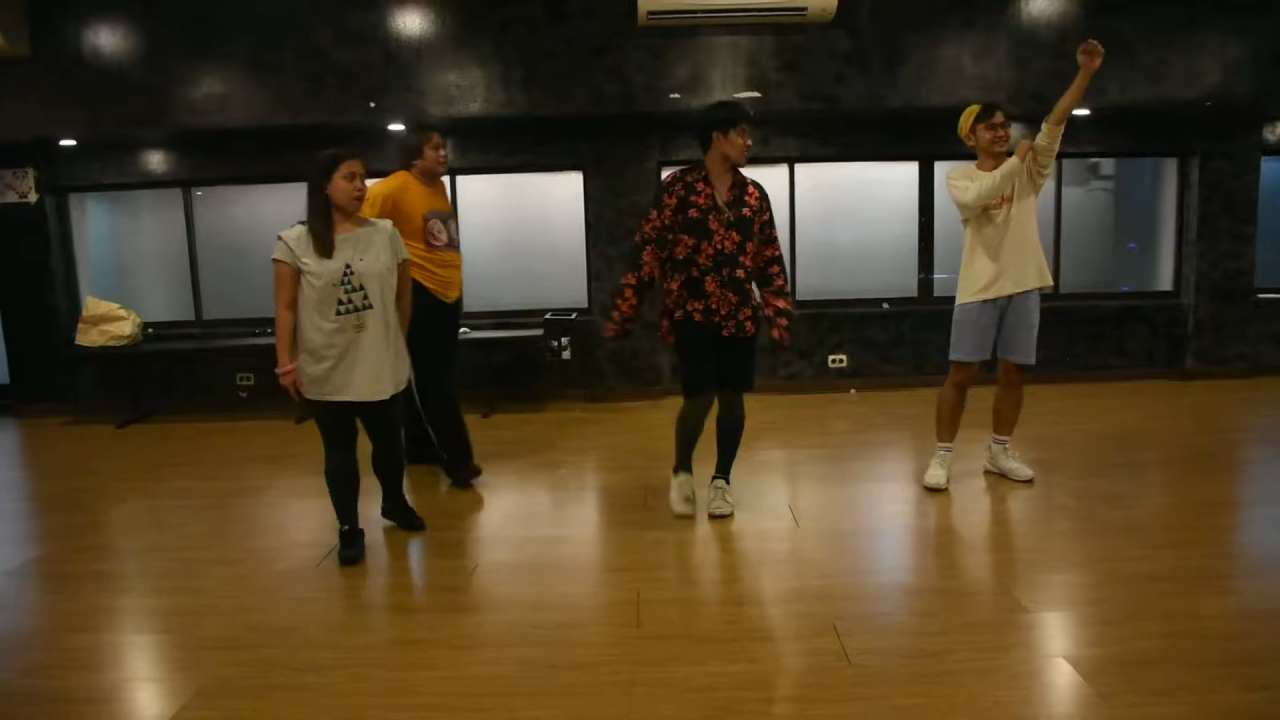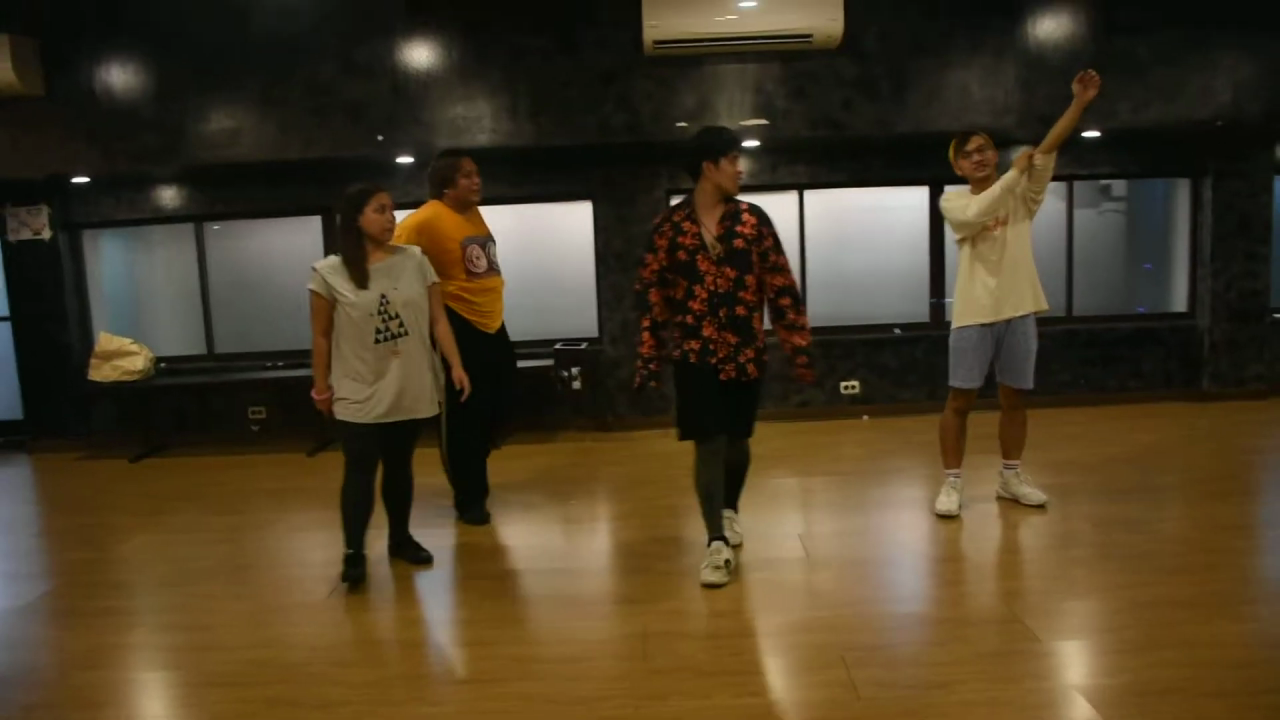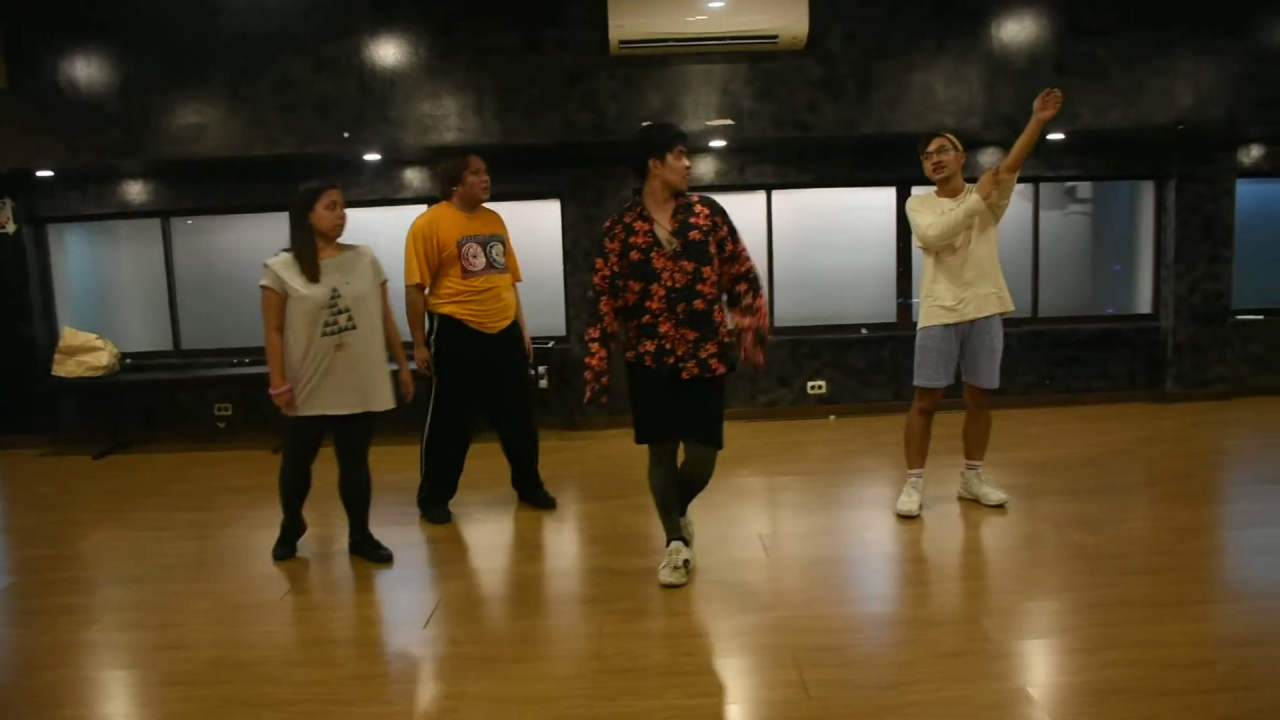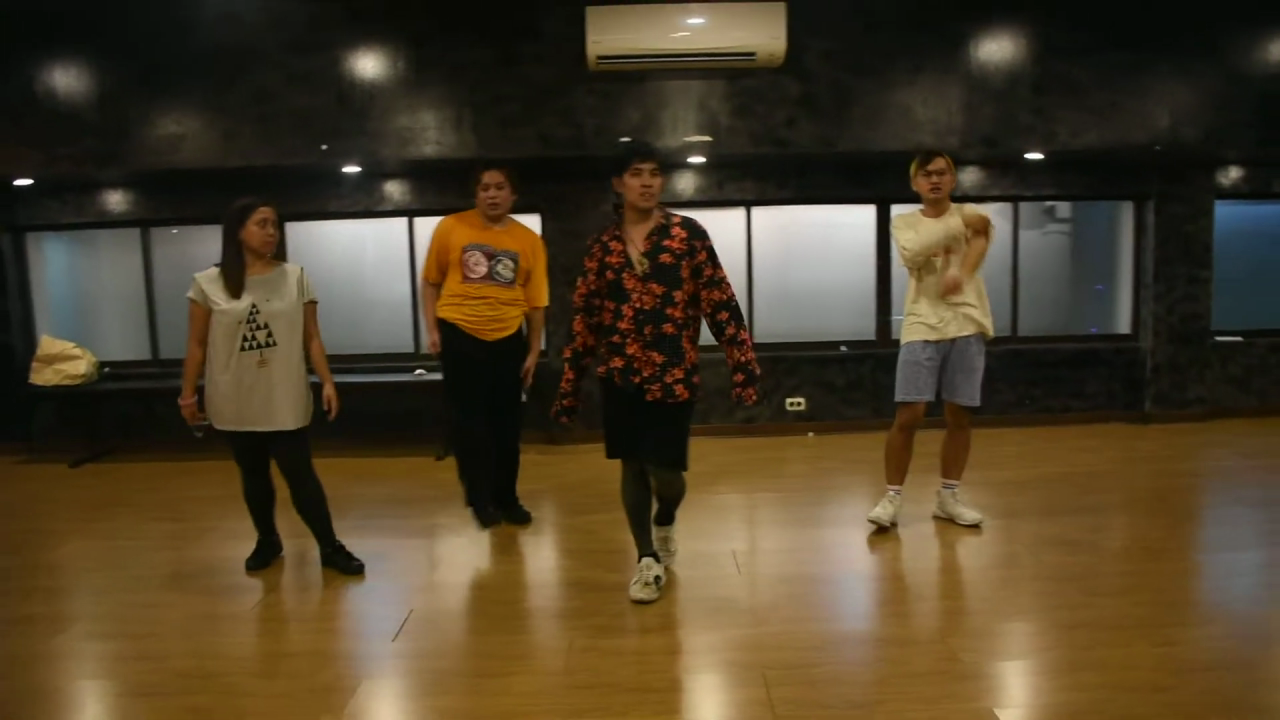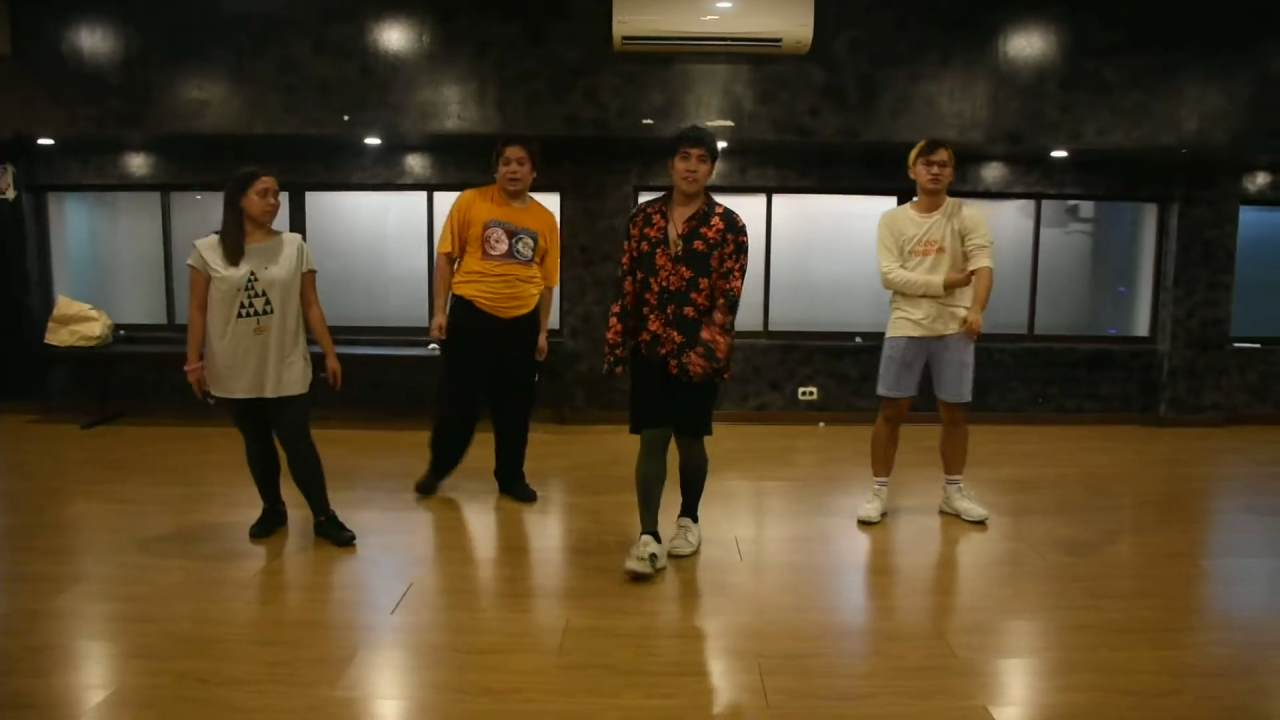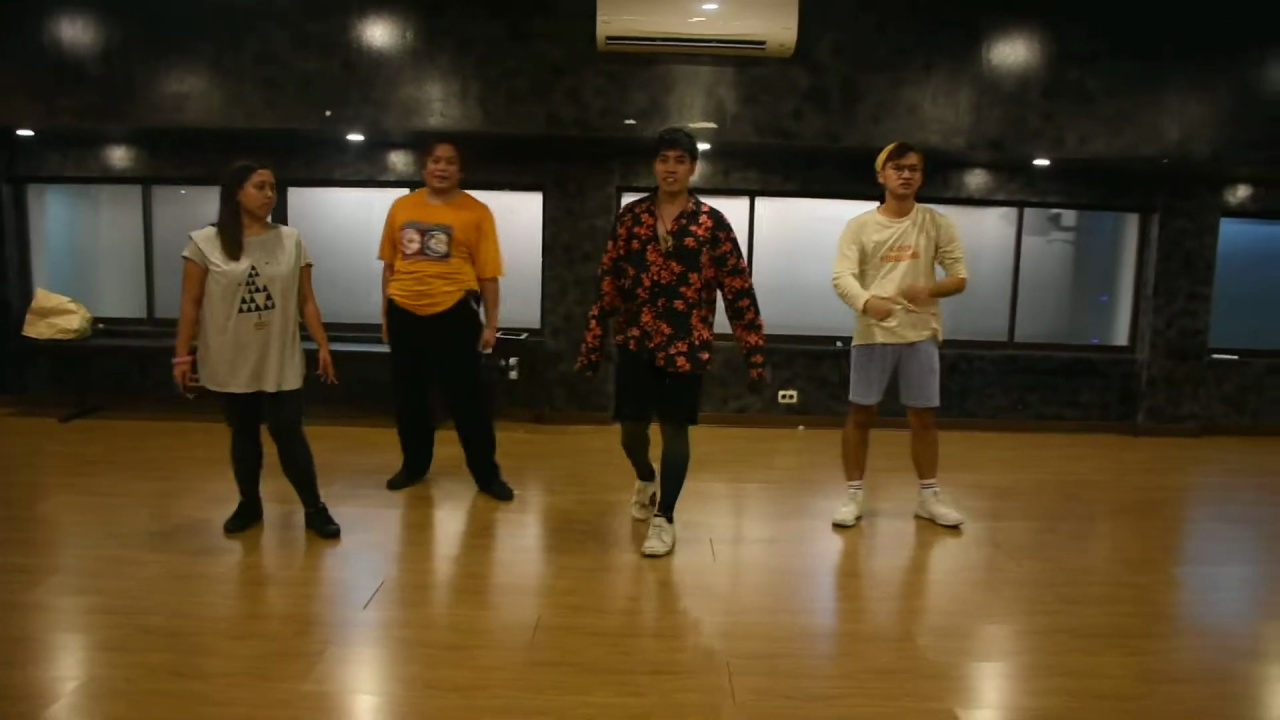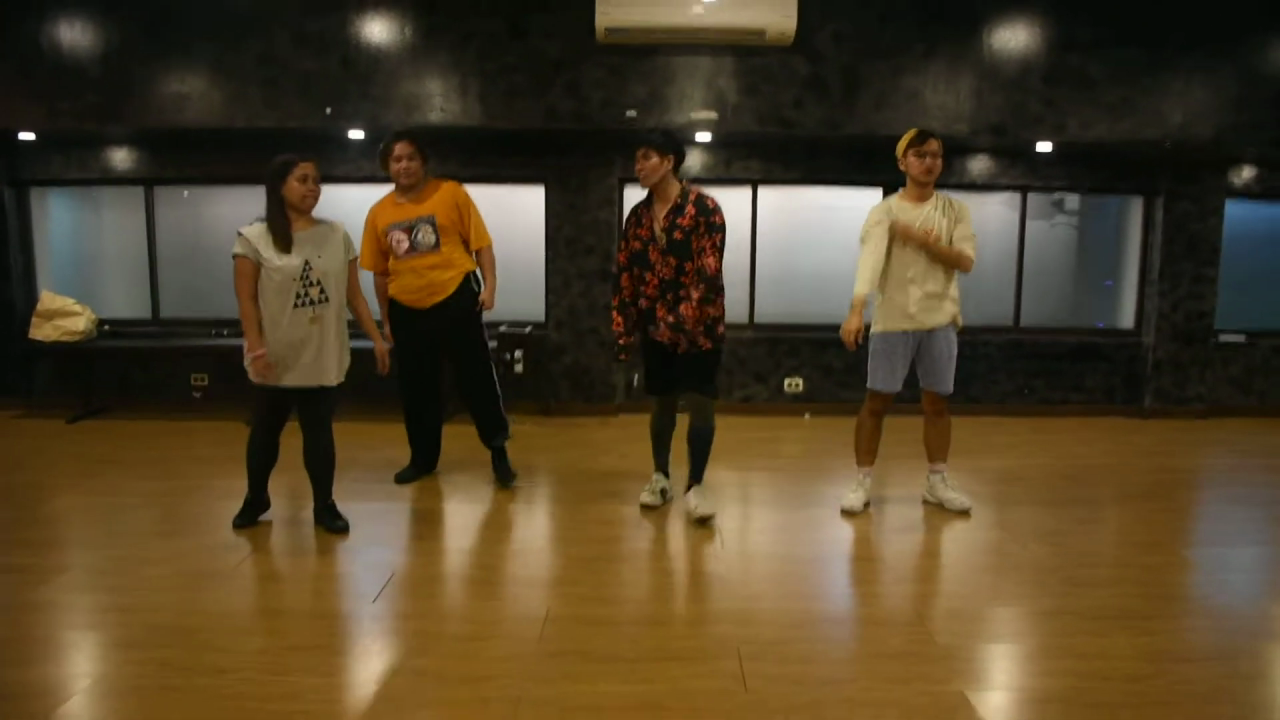
dt=0.5s
person 1, frame 1
left shoulder: (754, 195)
right shoulder: (679, 187)
left elbow: (769, 260)
right elbow: (650, 250)
left wrist: (779, 313)
right wrist: (625, 308)
left hip: (738, 315)
right hip: (692, 313)
left knee: (731, 398)
right knee: (698, 399)
left ankle: (721, 481)
right ankle: (681, 470)
person 1, frame 2
left shoulder: (754, 220)
right shoulder: (669, 225)
left elbow: (781, 287)
right elbow: (653, 292)
left wrist: (798, 347)
right wrist: (649, 354)
left hip: (744, 353)
right hip: (694, 355)
left knee: (736, 441)
right knee: (708, 446)
left ankle: (730, 510)
right ankle: (717, 544)
person 1, frame 3
left shoulder: (709, 213)
right shoulder: (620, 228)
left elbow: (741, 275)
right elbow: (604, 299)
left wrist: (753, 326)
right wrist: (597, 364)
left hip: (704, 356)
right hip: (648, 358)
left knee: (703, 455)
right knee: (661, 450)
left ankle: (679, 510)
right ankle: (675, 543)
person 1, frame 4
left shoulder: (689, 234)
right shoulder: (602, 245)
left elbow: (719, 302)
right elbow: (584, 316)
left wrist: (743, 364)
right wrist: (569, 383)
left hip: (672, 375)
right hip: (619, 375)
left knee: (664, 469)
right knee: (632, 466)
left ankle: (665, 522)
right ankle: (647, 559)
person 1, frame 5
left shoulder: (727, 225)
right shoulder: (645, 215)
left elbow: (728, 295)
right elbow: (629, 283)
left wrist: (708, 349)
right wrist: (616, 337)
left hip: (698, 352)
right hip: (648, 348)
left knee: (689, 439)
right knee: (652, 441)
left ankle: (688, 519)
right ankle: (648, 539)
person 1, frame 6
left shoulder: (712, 223)
right shoulder: (630, 216)
left elbow: (738, 288)
right elbow: (609, 280)
left wrist: (755, 349)
right wrist: (593, 340)
left hip: (685, 344)
right hip: (635, 340)
left knee: (674, 429)
right knee: (632, 426)
left ankle: (663, 517)
right ankle: (646, 479)
person 1, frame 7
left shoulder: (704, 207)
right shoulder: (637, 215)
left elbow: (709, 273)
right elbow: (627, 275)
left wrist: (682, 320)
right wrist: (623, 327)
left hip: (700, 325)
right hip: (656, 325)
left knee: (699, 403)
right knee: (663, 401)
left ankle: (695, 488)
right ankle: (660, 477)
person 2, frame 1
left shoulder: (1029, 173)
right shoulder: (958, 177)
left elbow: (1055, 123)
right elbow: (973, 198)
left wrist: (1085, 72)
right wrist: (1014, 160)
left hip: (1023, 286)
right hip: (978, 289)
left knee: (1012, 374)
right knee: (960, 374)
left ankle: (999, 452)
right ankle: (942, 456)
person 2, frame 2
left shoulder: (1022, 195)
right shoulder: (953, 202)
left elbow: (1047, 150)
right elbow: (976, 214)
left wrist: (1079, 102)
right wrist: (1014, 172)
left hip: (1019, 311)
right hip: (973, 314)
left knee: (1014, 398)
right knee: (960, 399)
left ankle: (1011, 477)
right ankle: (952, 483)
person 2, frame 3
left shoulder: (990, 196)
right shoulder: (918, 205)
left elbow: (1011, 167)
right elbow: (934, 237)
left wrist: (1037, 122)
right wrist: (976, 199)
left hip: (985, 311)
right hip: (940, 313)
left knee: (979, 398)
right knee: (926, 399)
left ankle: (972, 478)
right ankle: (913, 483)
person 2, frame 4
left shoulder: (970, 216)
right shoulder: (903, 222)
left elbow: (980, 240)
right elbow: (913, 252)
left wrist: (962, 275)
right wrist: (959, 224)
left hip: (967, 328)
right hip: (921, 329)
left knee: (959, 416)
right knee: (908, 416)
left ankle: (948, 496)
right ankle: (892, 497)
person 2, frame 5
left shoulder: (967, 216)
right shoulder: (892, 220)
left elbow: (983, 267)
right elbow: (890, 276)
left wrist: (977, 310)
right wrist: (942, 282)
left hip: (954, 328)
right hip: (906, 327)
left knee: (954, 413)
right knee: (891, 411)
left ankle: (954, 492)
right ankle: (879, 492)
person 2, frame 6
left shoulder: (937, 224)
right shoulder: (859, 226)
left elbow: (960, 277)
right elbow: (841, 277)
left wrist: (928, 291)
right wrist: (867, 301)
left hip: (921, 334)
right hip: (873, 335)
left knee: (923, 417)
right knee: (860, 415)
left ankle: (928, 497)
right ankle: (853, 496)
person 2, frame 7
left shoulder: (955, 210)
right shoulder: (884, 211)
left elbow: (965, 262)
right elbow: (870, 261)
left wrist: (923, 240)
right wrist: (856, 311)
left hip: (940, 320)
right hip: (893, 320)
left knee: (937, 402)
right knee: (877, 401)
left ankle: (937, 481)
right ankle: (863, 481)
person 3, frame 1
left shoulder: (386, 234)
right shoulder: (295, 243)
left elbow: (402, 297)
right elbow: (286, 309)
left wrist: (398, 349)
right wrist: (286, 362)
left hip: (379, 364)
right hip: (325, 368)
left knee: (389, 440)
right knee: (339, 449)
left ankle: (395, 502)
right ankle: (349, 530)
person 3, frame 2
left shoulder: (414, 261)
right shoulder: (329, 273)
left elbow: (437, 318)
right elbow: (321, 335)
left wrist: (456, 366)
right wrist: (321, 388)
left hip: (410, 388)
right hip: (358, 394)
left knee: (400, 466)
right knee: (359, 471)
left ankle: (400, 538)
right ankle: (354, 554)
person 3, frame 3
left shoulder: (364, 260)
right shoulder: (280, 269)
left elbow: (385, 319)
right elbow: (274, 332)
left wrist: (403, 365)
right wrist: (278, 383)
left hip: (360, 385)
right hip: (309, 388)
left knee: (355, 462)
right knee: (297, 461)
left ankle: (360, 536)
right ankle: (291, 525)
person 3, frame 4
left shoulder: (294, 277)
right shoulder: (208, 283)
left elbow: (311, 337)
right elbow: (197, 344)
left wrist: (328, 383)
right wrist: (188, 393)
left hip: (286, 400)
right hip: (236, 403)
left knee: (300, 473)
right knee: (253, 475)
left ankle: (330, 546)
right ankle: (267, 541)
person 3, frame 5
left shoulder: (294, 246)
right shoulder: (208, 250)
left elbow: (311, 306)
right elbow: (198, 311)
left wrist: (330, 353)
right wrist: (195, 361)
left hip: (286, 367)
right hip: (235, 370)
left knee: (297, 441)
right knee: (257, 442)
left ankle: (324, 517)
right ankle: (273, 509)
person 3, frame 6
left shoulder: (291, 240)
right shoulder: (205, 242)
left elbow: (306, 300)
right elbow: (191, 303)
left wrist: (323, 346)
right wrist: (182, 355)
left hip: (281, 362)
right hip: (231, 363)
left knee: (289, 434)
right knee: (243, 435)
left ankle: (314, 508)
right ankle: (249, 504)
person 3, frame 7
left shoulder: (337, 235)
right shoulder: (253, 238)
left elbow: (353, 294)
right elbow: (246, 299)
left wrist: (376, 338)
right wrist: (257, 349)
left hip: (323, 356)
right hip: (276, 358)
left knee: (319, 430)
right knee: (265, 430)
left ankle: (324, 505)
right ankle: (256, 498)
person 4, frame 1
left shoulder: (439, 187)
right shoulder: (393, 190)
left hip: (447, 295)
right hip: (417, 296)
left knee: (436, 377)
right knee: (431, 381)
left ankle: (420, 447)
right ankle: (457, 459)
person 4, frame 2
left shoulder: (473, 212)
right shoulder: (426, 220)
left hip: (493, 325)
right hip: (457, 328)
left knee: (499, 405)
right knee: (464, 415)
left ankle: (463, 468)
right ankle: (470, 497)
person 4, frame 3
left shoulder: (495, 220)
right shoulder: (430, 223)
right elbow: (416, 288)
left wrist: (523, 330)
right wrist: (420, 344)
left hip: (504, 332)
right hip: (457, 332)
left knee: (518, 414)
right knee: (450, 420)
left ankle: (529, 485)
right ankle: (434, 497)
person 4, frame 4
left shoulder: (529, 240)
right shoulder: (450, 228)
left elbow: (536, 302)
right elbow: (431, 282)
left wrist: (533, 351)
right wrist: (432, 328)
left hip: (507, 341)
right hip: (460, 337)
left knee: (506, 425)
right knee: (469, 421)
left ankle: (505, 499)
right ankle: (481, 500)
person 4, frame 5
left shoulder: (546, 219)
right shoulder: (469, 202)
left elbow: (546, 280)
right elbow: (445, 258)
left wrist: (542, 330)
right wrist: (440, 310)
left hip: (521, 321)
right hip: (471, 314)
left knee: (515, 404)
right knee: (459, 398)
left ankle: (511, 477)
right ankle: (437, 469)
person 4, frame 6
left shoulder: (476, 212)
right shoulder: (401, 207)
left elbow: (488, 273)
right elbow: (390, 266)
left wrist: (490, 323)
right wrist: (385, 313)
left hip: (455, 315)
right hip: (406, 316)
left knee: (468, 397)
right knee: (410, 396)
left ankle: (486, 473)
right ankle: (413, 465)
person 4, frame 7
left shoulder: (452, 194)
right shoulder: (378, 213)
left elbow: (481, 244)
right elbow: (380, 271)
left wrist: (489, 286)
right wrist: (387, 319)
left hip: (457, 301)
right hip: (408, 311)
left knee: (477, 377)
right knee: (416, 388)
left ankle: (498, 452)
right ankle: (423, 458)
